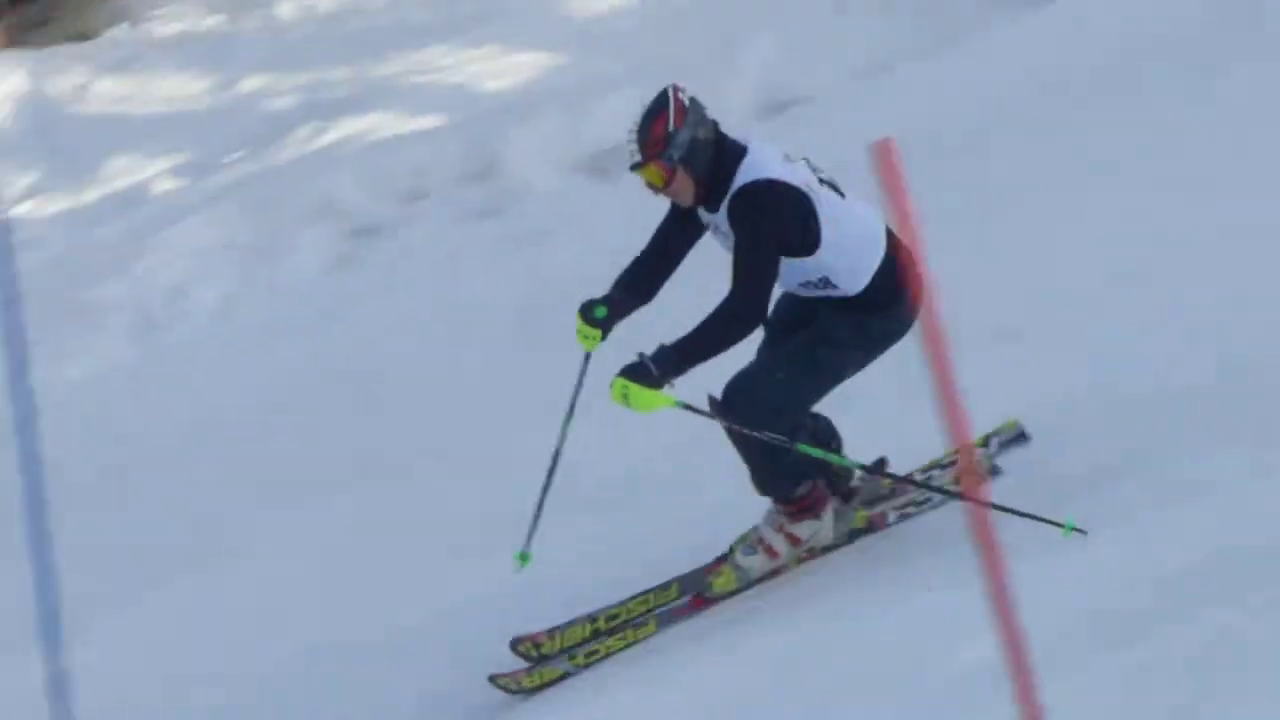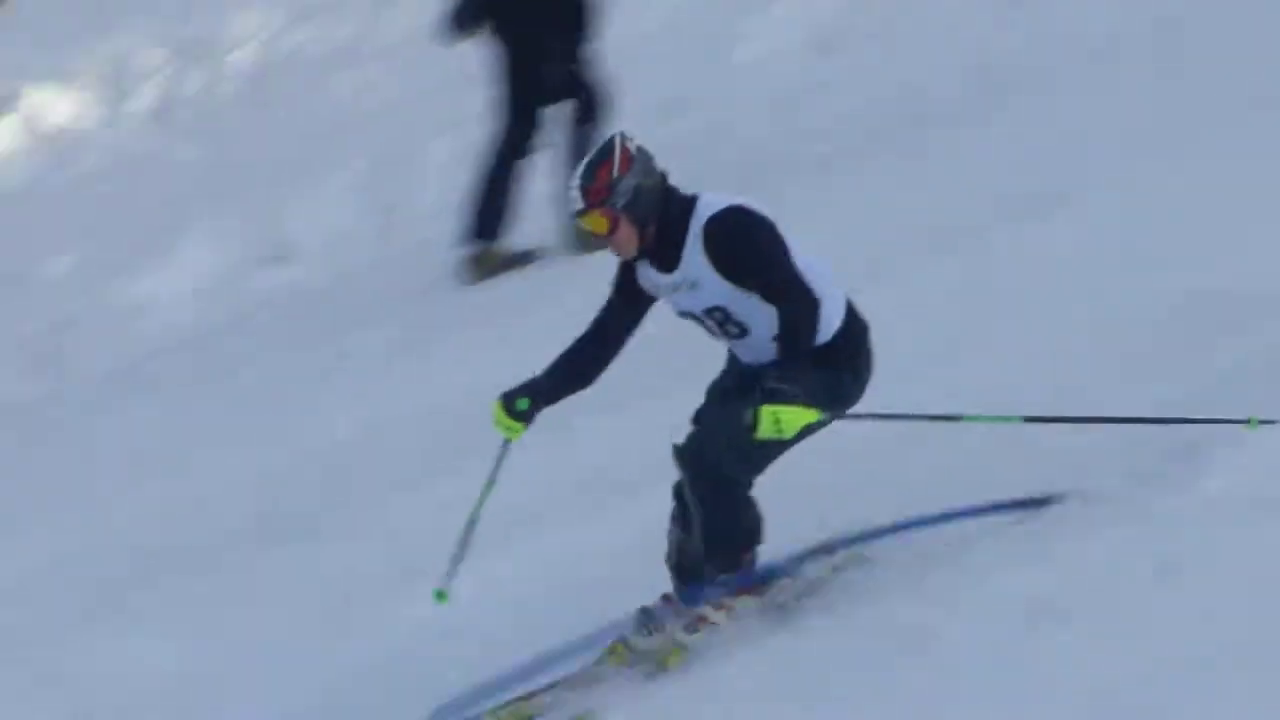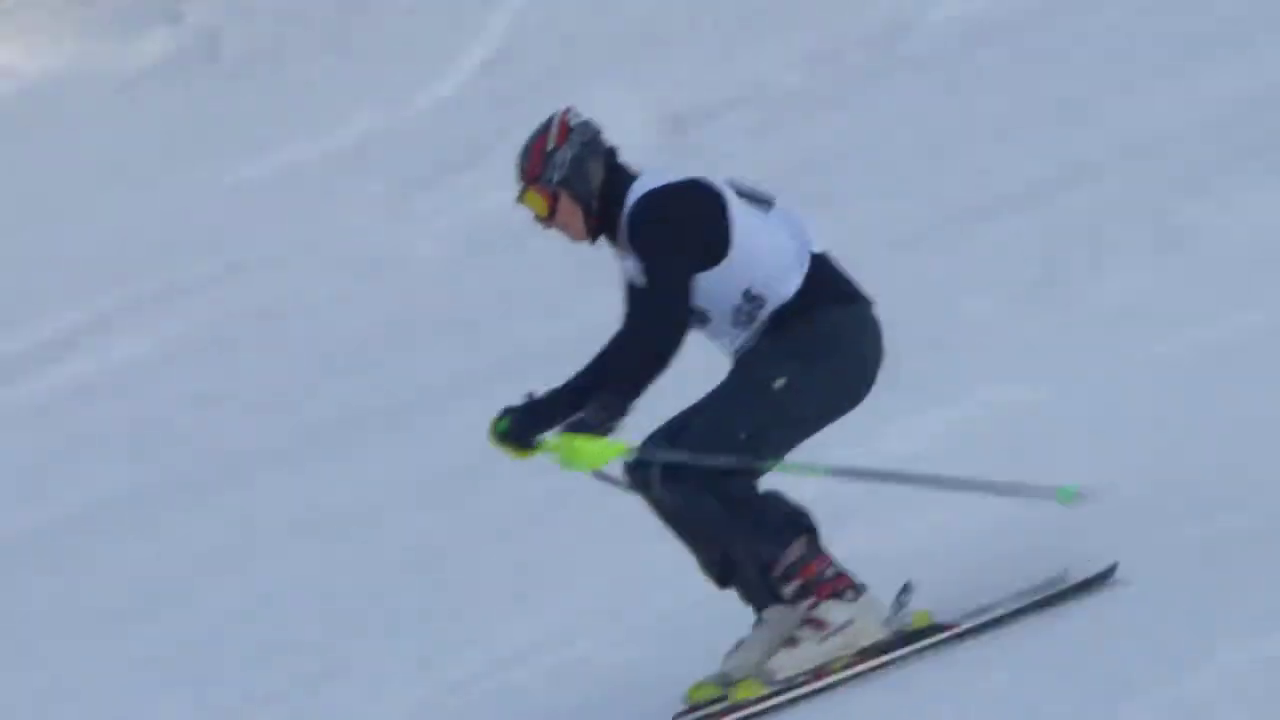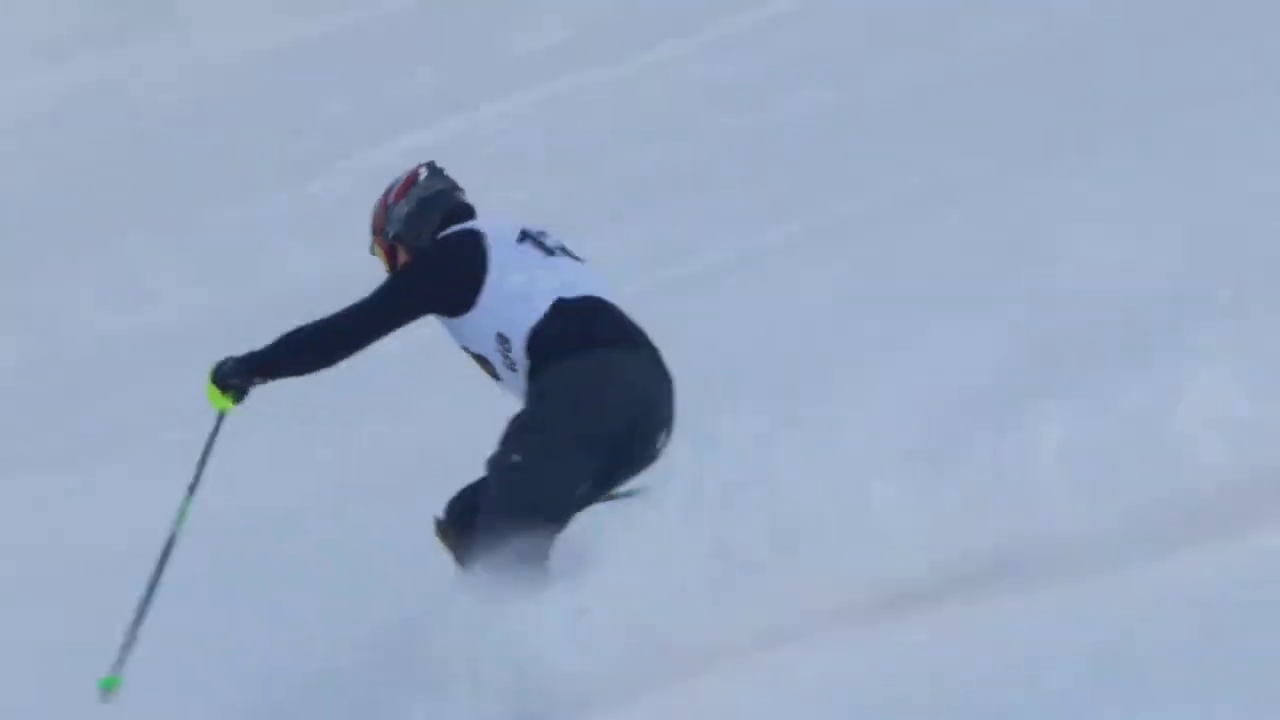
dt=0.4s
person 1, frame 1
left shoulder: (760, 197)
right shoulder: (713, 180)
left elbow: (747, 307)
right elbow: (659, 257)
left wrist: (660, 368)
right wrist: (610, 308)
left hip: (873, 306)
right hip: (822, 292)
left knee: (749, 407)
right knee: (768, 397)
left ankle: (806, 513)
right ankle: (838, 490)
person 1, frame 2
left shoulder: (727, 228)
right shoulder: (646, 262)
left elbow: (801, 306)
right elbow: (603, 339)
left wrist: (788, 391)
right wrist: (536, 395)
left hip: (828, 363)
right hip: (759, 363)
left knee: (712, 457)
right knee: (704, 467)
right ankle: (692, 593)
person 1, frame 3
left shoulder: (658, 209)
right shoulder: (640, 227)
left elbow: (664, 320)
right elbow: (638, 345)
left wrist: (600, 415)
right wrist: (543, 413)
left hip: (825, 335)
right hip: (789, 340)
left knee: (685, 467)
right knee: (658, 467)
left ankle: (828, 598)
right ankle: (788, 610)
person 1, frame 4
left shoulder: (450, 256)
right shoulder: (509, 261)
left elbow: (349, 329)
left wrist: (249, 368)
left hip: (585, 388)
left knee: (495, 555)
